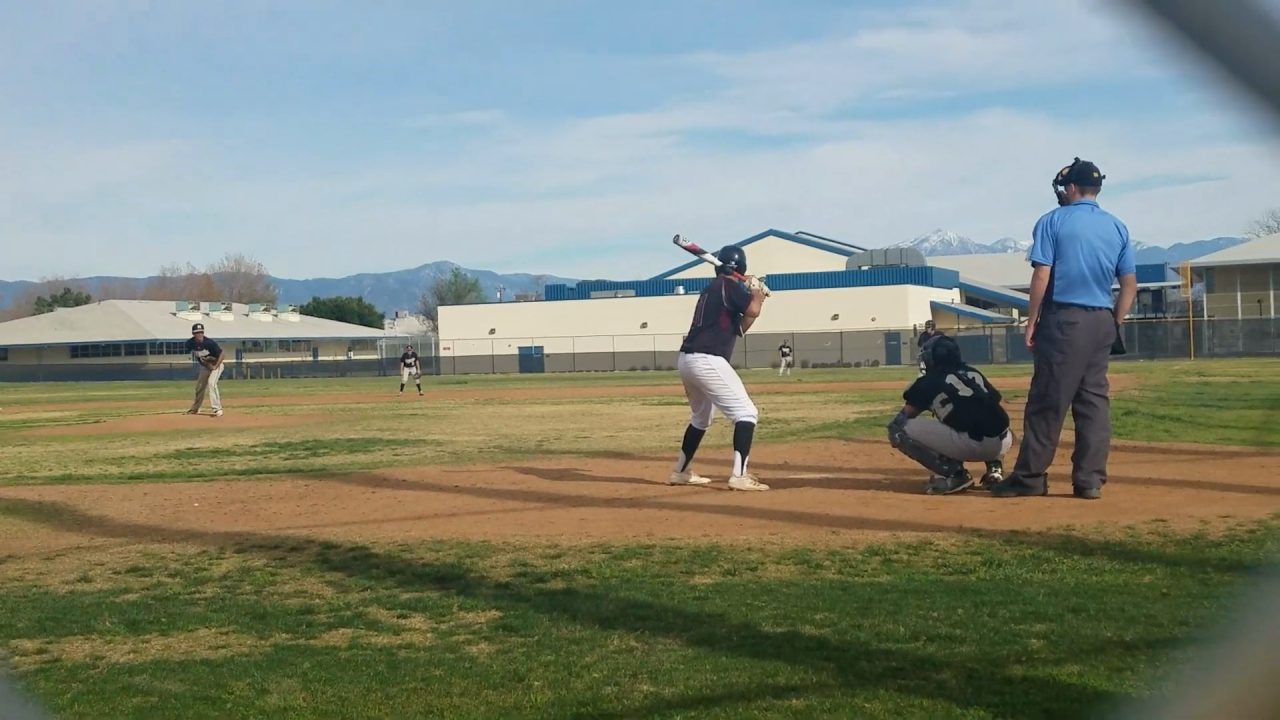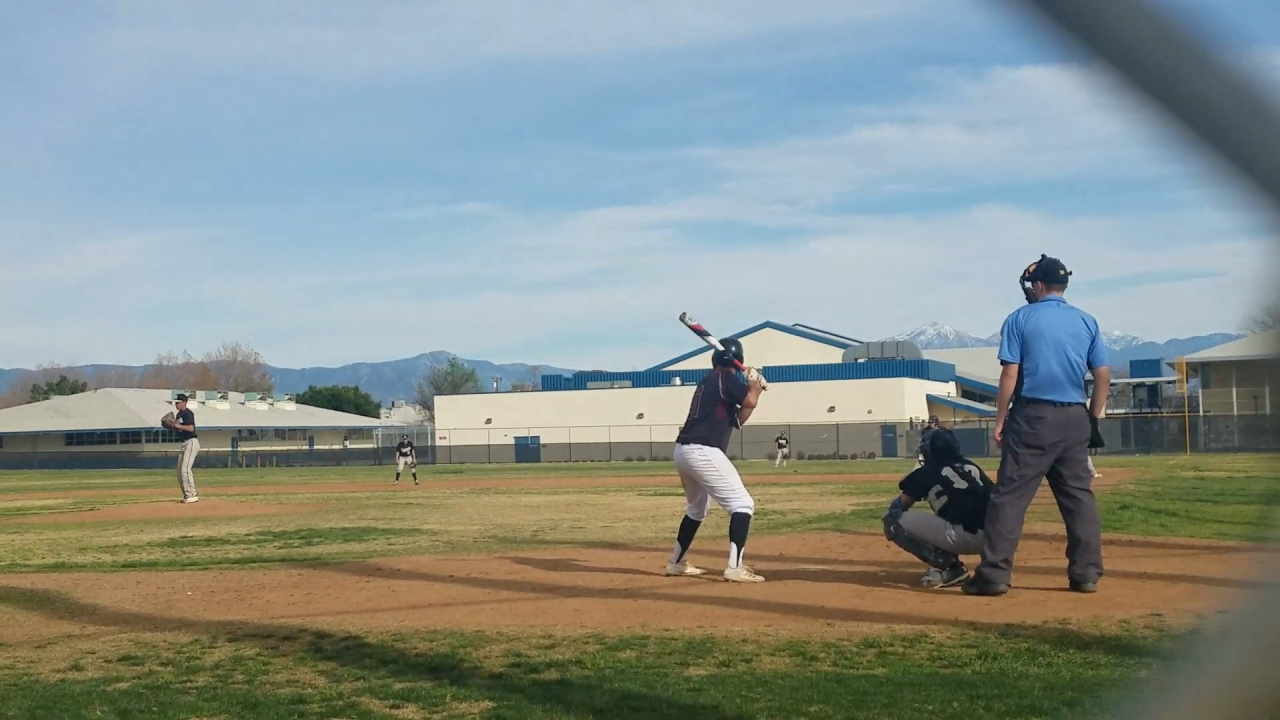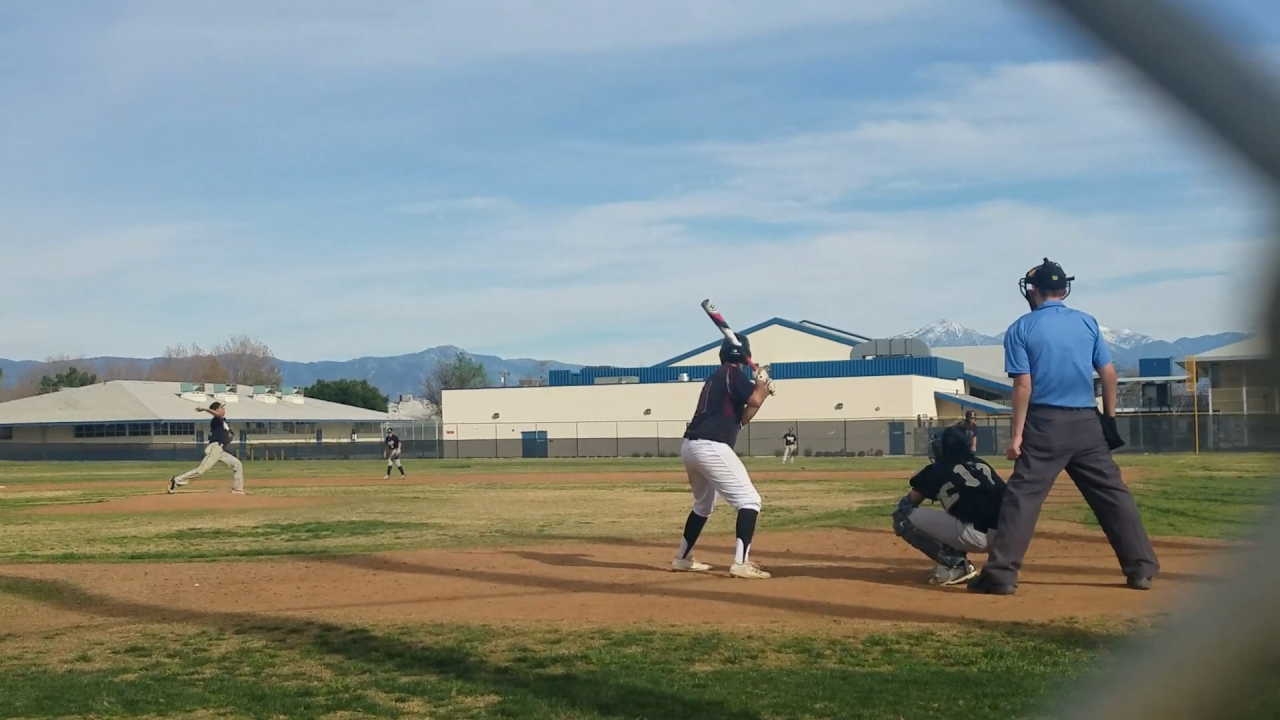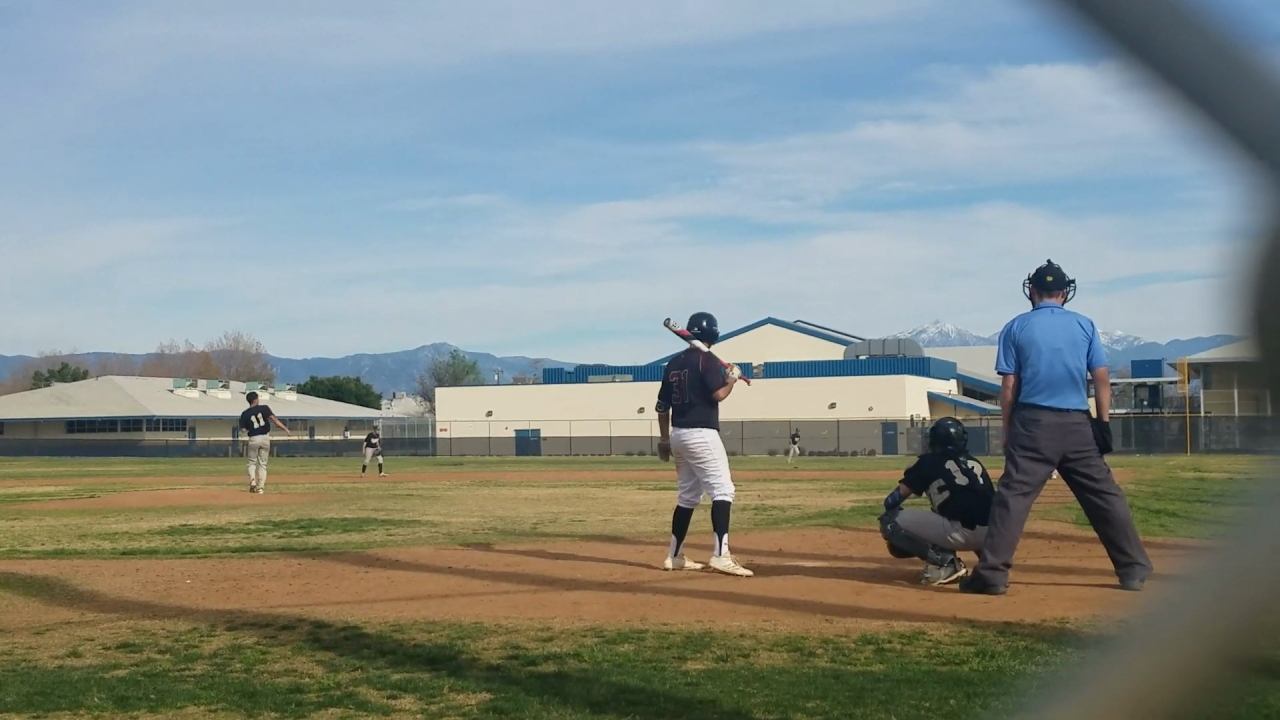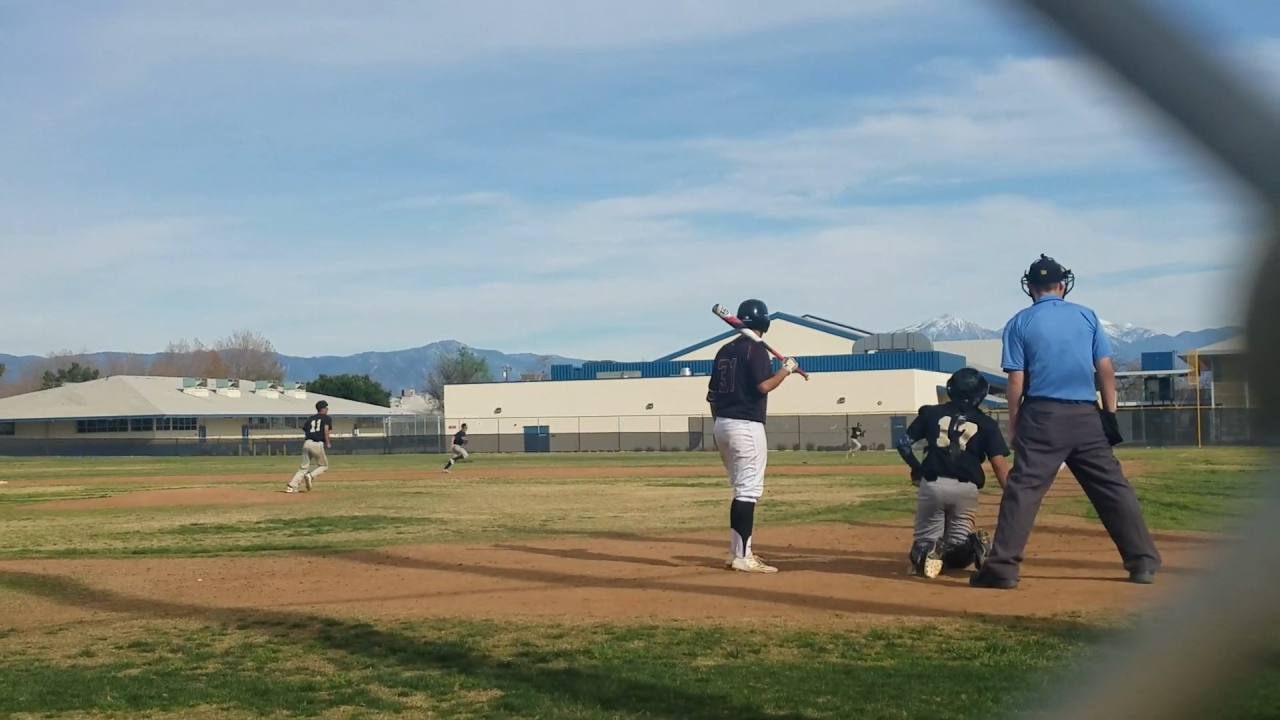
dt=1s
person 1, frame 1
left shoulder: (1053, 221)
right shoulder: (1118, 227)
left elbow: (1042, 276)
right elbow: (1129, 284)
left wrist: (1032, 322)
right wrist: (1114, 324)
left hip: (1064, 319)
right hip: (1102, 321)
left knee: (1048, 400)
right knee: (1095, 400)
left ankle: (1030, 477)
right ankle: (1091, 479)
person 1, frame 2
left shoulder: (1020, 318)
right shoulder: (1087, 321)
left elbow: (1010, 375)
right elbow: (1103, 376)
left wrist: (1001, 419)
right wrist: (1092, 418)
left hip: (1032, 416)
right hip: (1074, 418)
left knee: (1010, 495)
right knee: (1078, 495)
left ankle: (993, 573)
right ankle: (1085, 572)
person 1, frame 3
left shoulder: (1021, 328)
right shoulder: (1088, 322)
left elbow: (1023, 385)
right elbow: (1109, 374)
left wrist: (1017, 433)
right wrist: (1109, 418)
left hip: (1044, 423)
right hip: (1087, 422)
left knee: (1023, 496)
right knee: (1112, 494)
left ankle: (1000, 573)
right ankle: (1141, 568)
person 1, frame 4
left shoulder: (1016, 327)
right shoulder: (1085, 325)
left elbow: (1010, 385)
right elbow: (1101, 377)
left wrist: (1008, 429)
right wrist: (1103, 422)
left hip: (1032, 423)
right hip: (1077, 423)
left knee: (1014, 496)
right knee: (1104, 495)
left ankle: (992, 574)
right ankle: (1134, 570)
person 1, frame 5
left shoulder: (1020, 323)
right shoulder: (1087, 316)
left elbow: (1016, 381)
right elbow: (1106, 369)
left wrist: (1014, 425)
right wrist: (1110, 414)
left hip: (1041, 416)
right hip: (1086, 415)
left knee: (1023, 489)
right knee: (1113, 488)
left ankle: (1002, 568)
right ankle: (1143, 563)
person 2, frame 1
left shoulder: (711, 289)
right shoulder: (728, 286)
left elbow: (740, 328)
right elbow: (754, 310)
left wrist: (757, 296)
right wrist: (755, 292)
left hip: (688, 360)
right hip: (707, 360)
left knee: (701, 417)
right knee: (746, 412)
left ankle: (681, 472)
right ankle: (739, 475)
person 2, frame 2
left shoulder: (707, 381)
right shoulder: (724, 378)
left elbow: (737, 419)
right elbow: (750, 401)
left wrist: (756, 389)
right wrist: (752, 383)
left hip: (684, 451)
right hip: (703, 452)
left knee: (697, 508)
right knee: (742, 504)
left ankle: (676, 563)
right ankle: (734, 567)
person 2, frame 3
left shoulder: (716, 377)
right shoulder: (732, 373)
left elbow: (741, 418)
right elbow: (754, 400)
left wrist: (763, 391)
right wrist: (761, 384)
left hip: (691, 447)
right hip: (711, 447)
left knee: (703, 504)
right knee: (749, 500)
left ankle: (683, 558)
right ankle: (741, 562)
person 2, frame 4
left shoulder: (673, 364)
right shoulder: (705, 360)
left elbow: (662, 406)
right elbow: (719, 394)
left wrist: (664, 439)
right wrist: (733, 376)
left hip: (679, 435)
right hip: (701, 434)
left knee: (687, 496)
right knee: (722, 490)
left ankle: (675, 556)
right ankle: (721, 555)
person 2, frame 5
left shoulder: (724, 351)
right shoulder: (755, 348)
left elbow: (712, 395)
right elbow: (764, 386)
right wrist: (787, 368)
left hip: (722, 425)
right hip: (745, 426)
left knee: (740, 489)
right knee: (748, 489)
left ankle: (736, 553)
right ankle: (744, 556)
person 3, frame 1
left shoulder: (929, 381)
right shoulder: (973, 373)
left elbow: (905, 416)
right elbow: (999, 408)
left hip: (969, 445)
left knee: (898, 429)
left ankle: (952, 473)
right ankle: (994, 467)
person 3, frame 2
left shoulder: (926, 473)
right shoulder: (971, 467)
left elbow: (898, 507)
left hip: (964, 537)
left knee: (893, 521)
left ankle: (948, 566)
person 3, frame 3
left shoulder: (937, 470)
right shoulder: (983, 466)
left elbow: (906, 504)
left hip: (976, 536)
left knee: (903, 517)
left ankle: (954, 564)
right ankle: (958, 561)
person 3, frame 4
left shoulder: (929, 462)
right shoulder: (974, 463)
left elbow: (892, 501)
left hip: (962, 533)
left knee: (889, 521)
left ankle: (944, 562)
person 3, frame 5
left shoulder: (932, 413)
right shoulder: (986, 423)
left elbow: (903, 443)
right elbow: (1000, 466)
left wrist: (916, 468)
left hip: (933, 485)
right hip: (967, 488)
left knee: (922, 547)
right knee: (956, 556)
left ankle: (930, 551)
right ankle: (972, 546)
